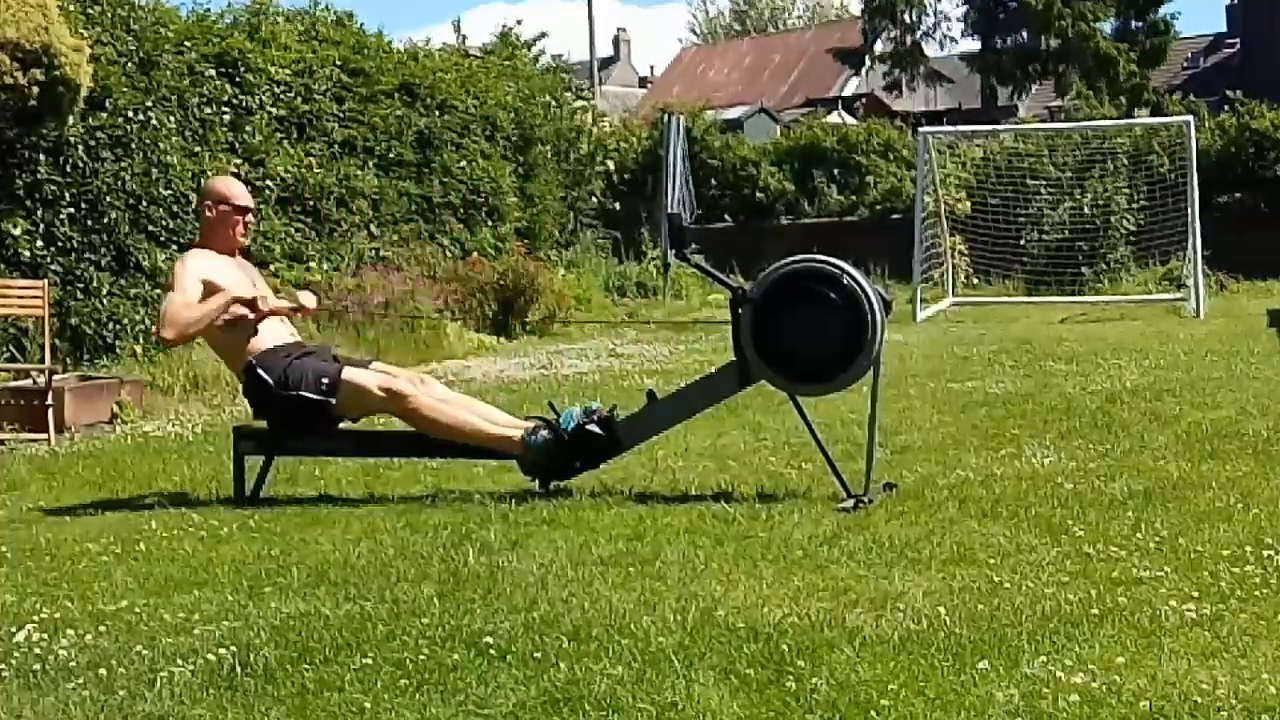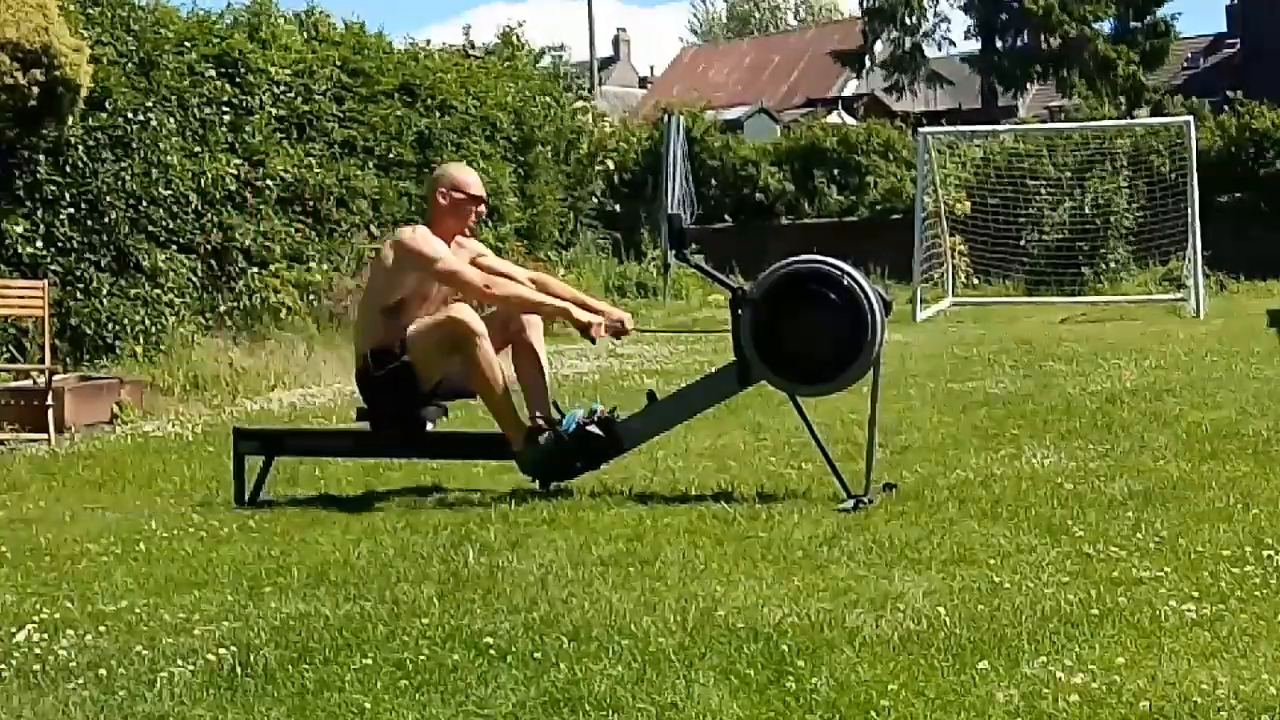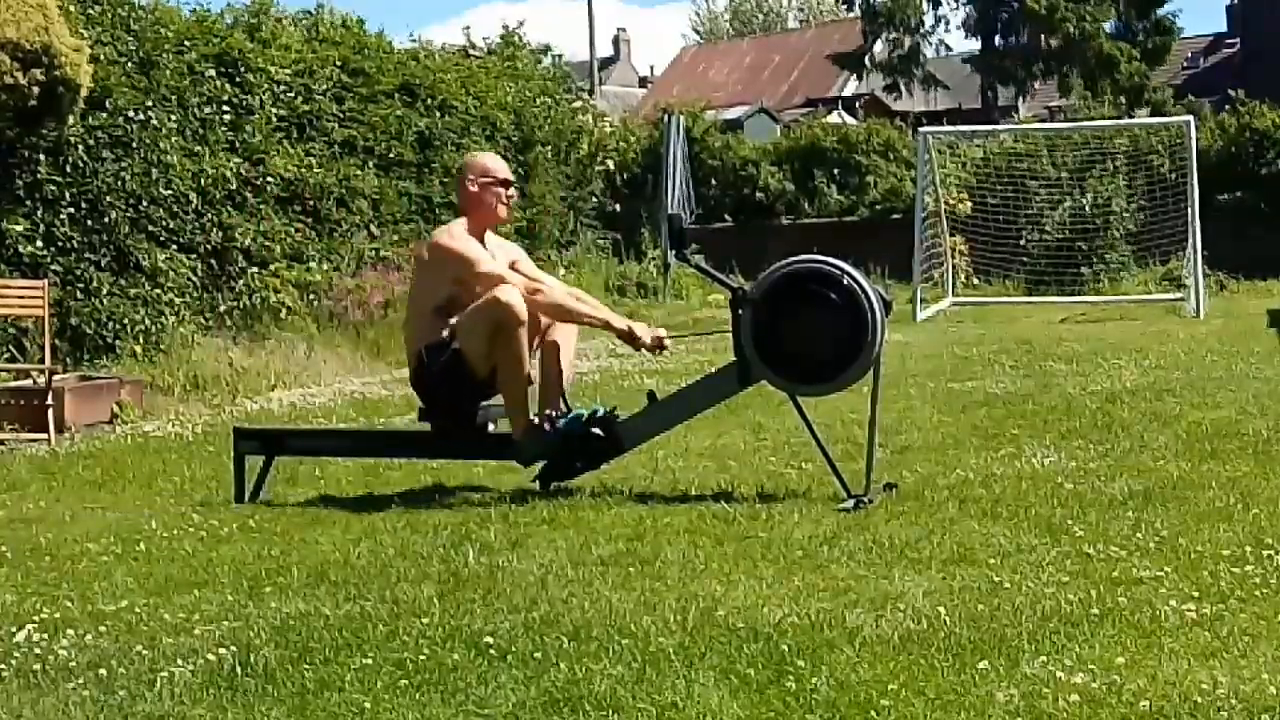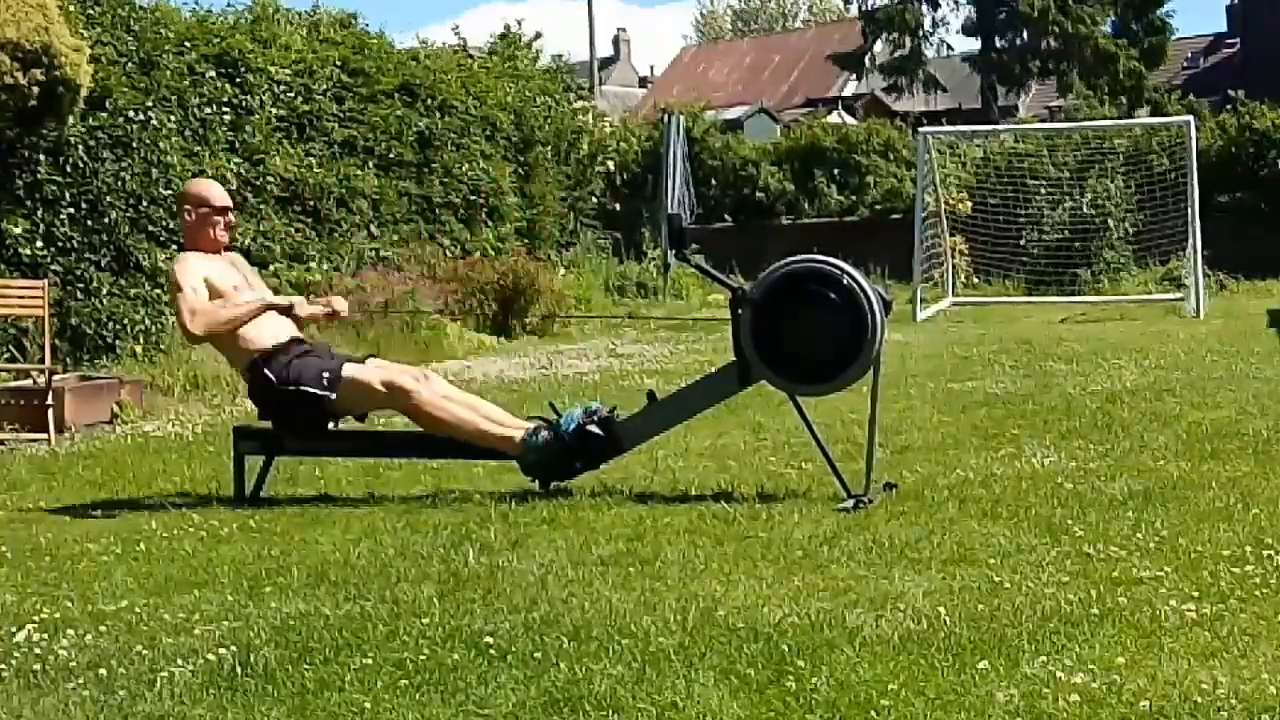
dt=0.7s
person 1, frame 1
left shoulder: (239, 263)
right shoulder: (193, 265)
right elbow: (168, 331)
left wrist: (289, 304)
right wrist: (236, 298)
left hip: (308, 360)
right hip: (276, 376)
left knee: (421, 381)
right knee: (394, 391)
left ankle: (538, 432)
right ankle: (524, 446)
person 1, frame 2
left shoulder: (465, 249)
right shoulder: (413, 242)
left elbow: (531, 280)
right elbow: (486, 288)
left wrist: (599, 307)
right wrist: (569, 310)
left hip: (428, 365)
right hip: (383, 376)
left knee: (524, 313)
right knee: (461, 318)
left ankle: (543, 425)
right ankle: (525, 444)
person 1, frame 3
left shoulder: (502, 249)
right shoulder: (450, 243)
left elbow: (562, 290)
right elbow: (534, 291)
left wrist: (627, 322)
right wrist: (610, 323)
left hip: (479, 366)
right hip: (438, 376)
left knee: (565, 311)
right knee: (509, 300)
left ankle: (550, 421)
right ankle: (525, 437)
person 1, frame 4
left shoulder: (231, 259)
right shoulder: (188, 267)
right elbow: (195, 326)
left wrist: (317, 306)
right wrist: (274, 303)
left hip: (308, 358)
right hip: (278, 375)
left knee: (426, 380)
right knee: (400, 386)
left ankle: (536, 430)
right ankle: (526, 445)
